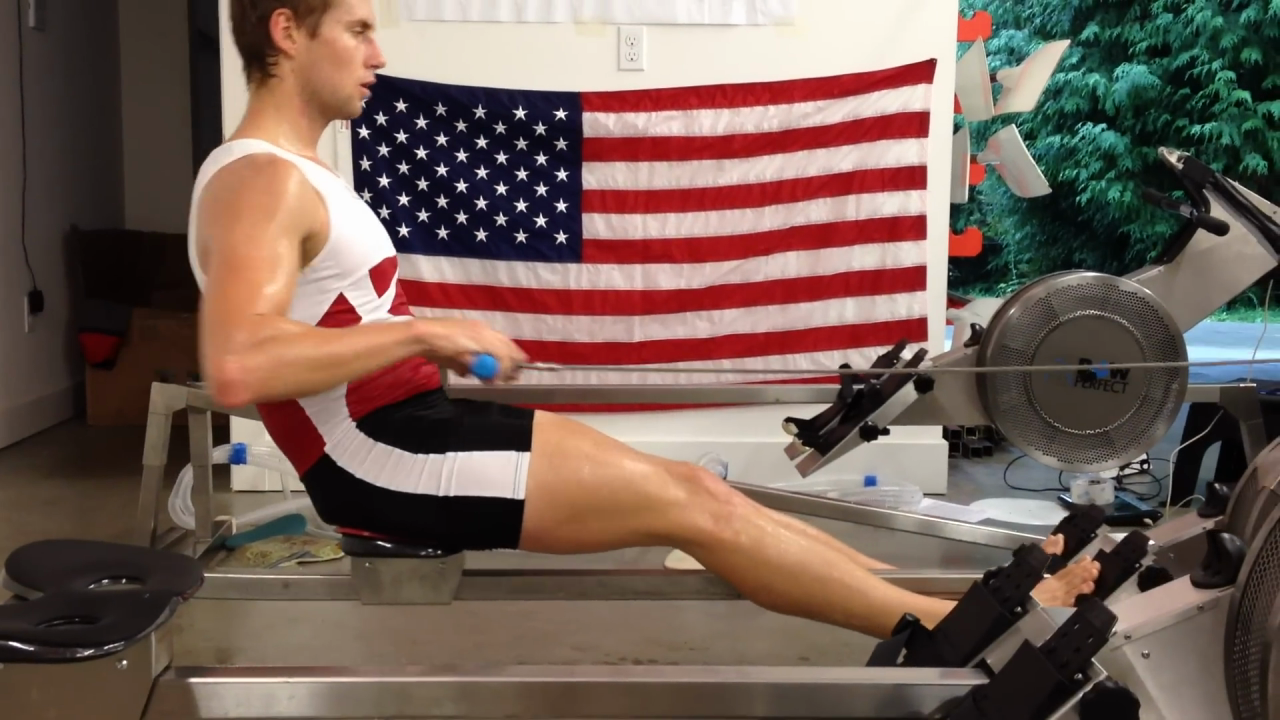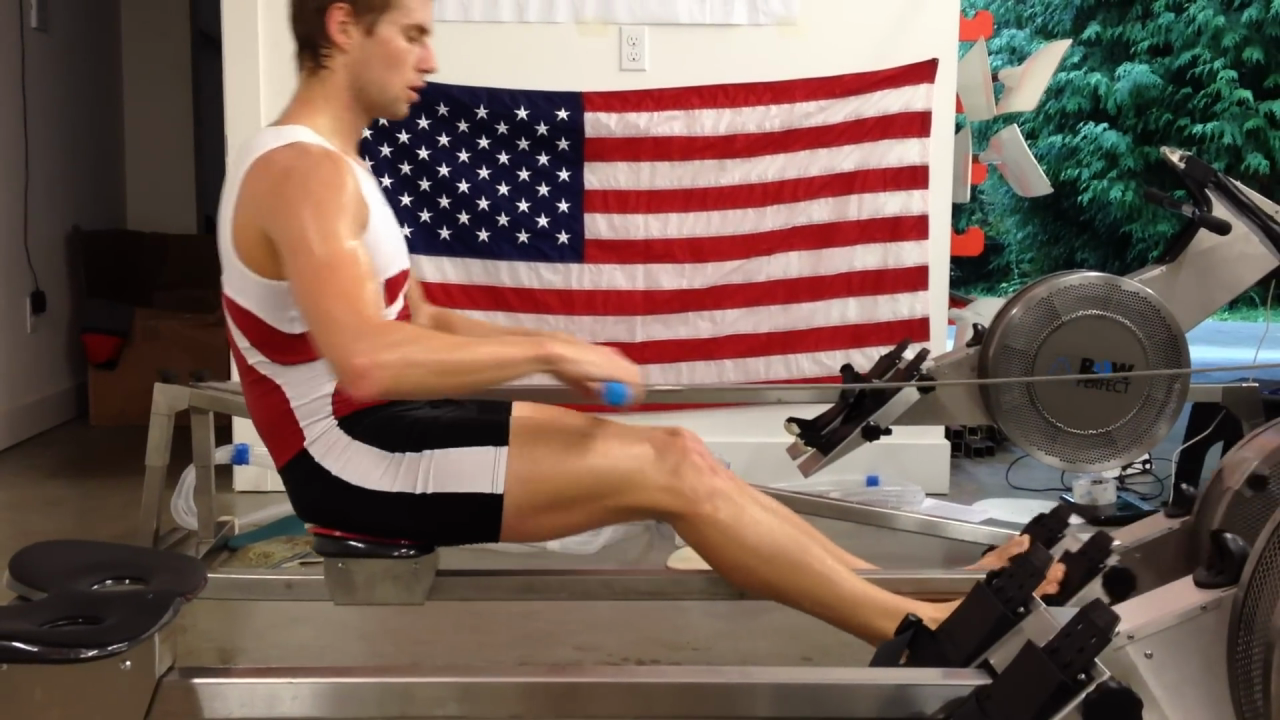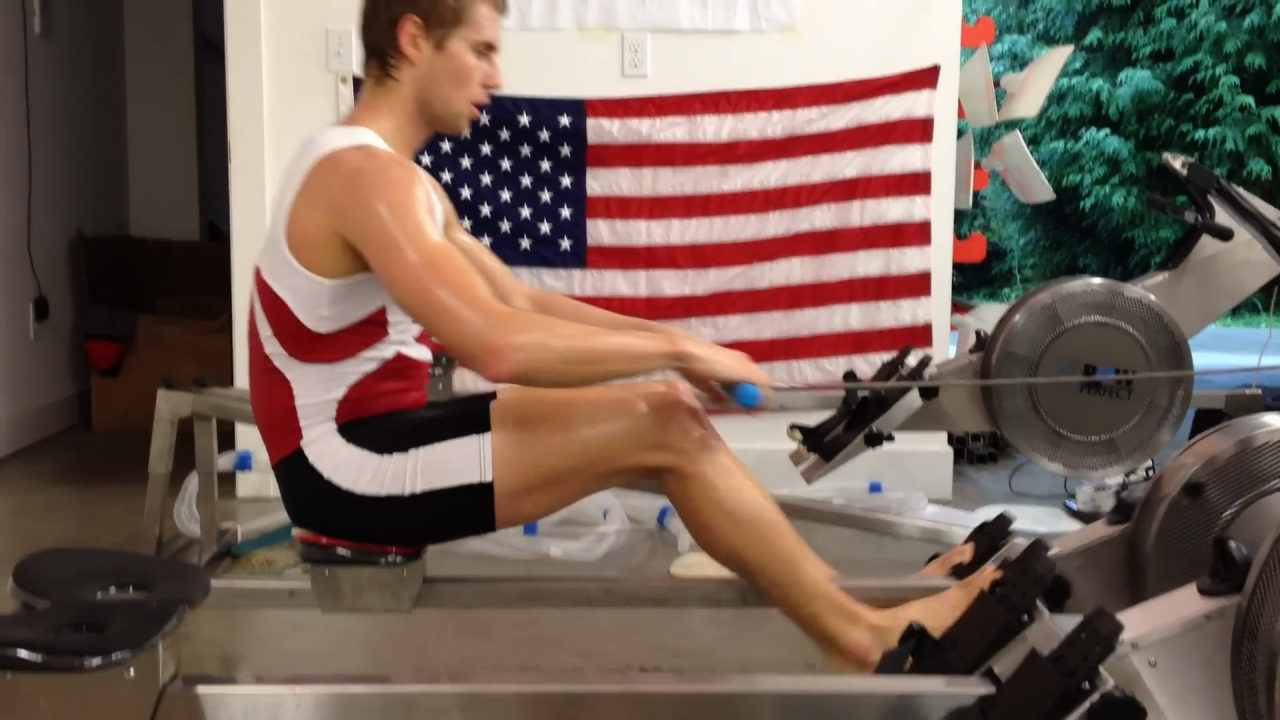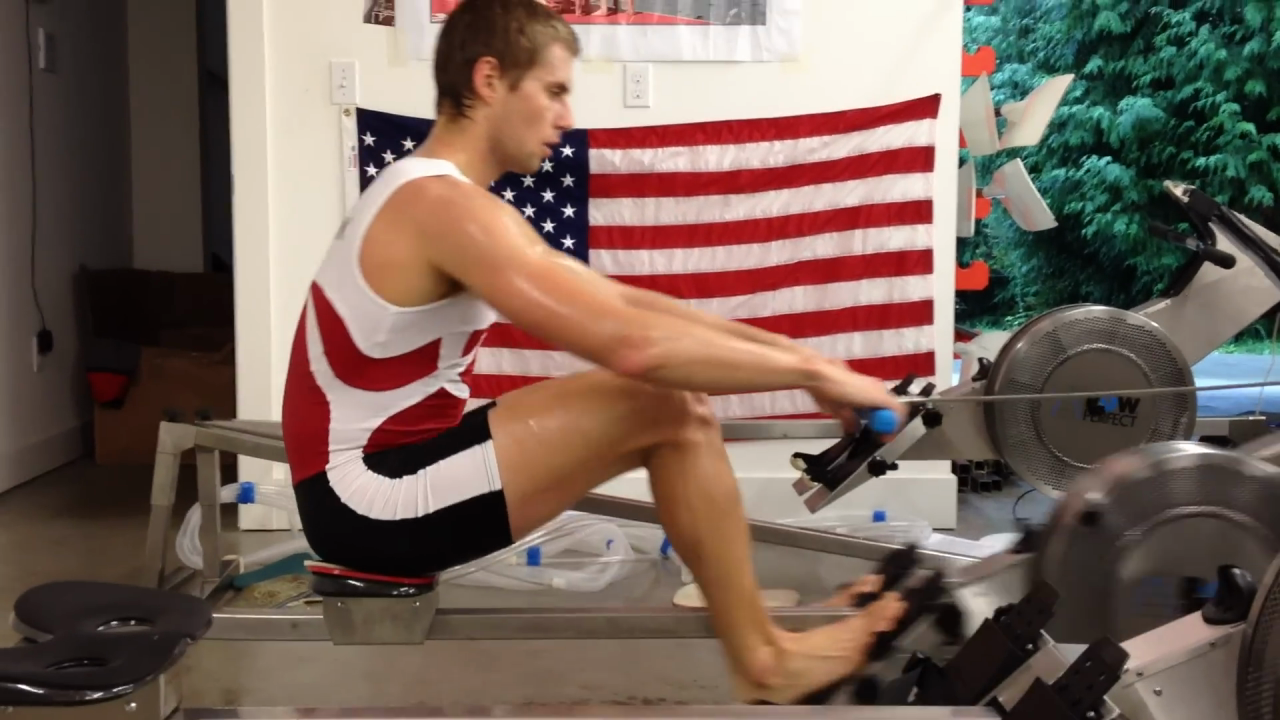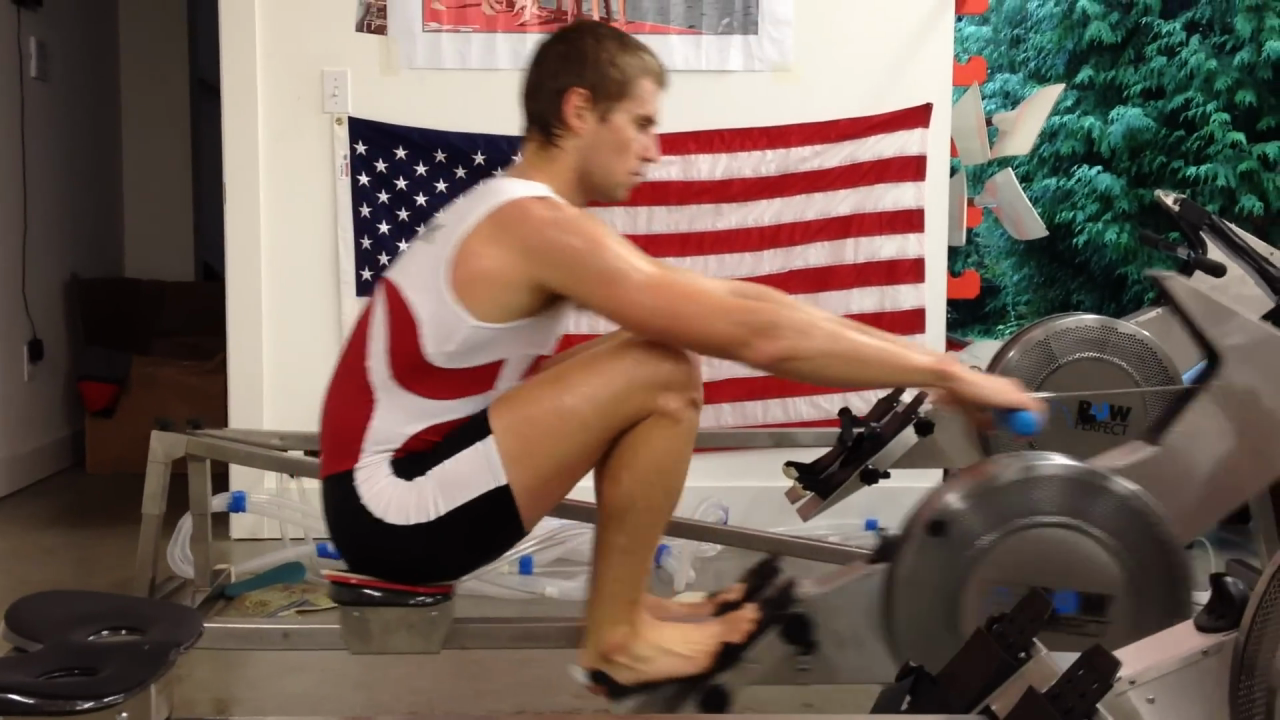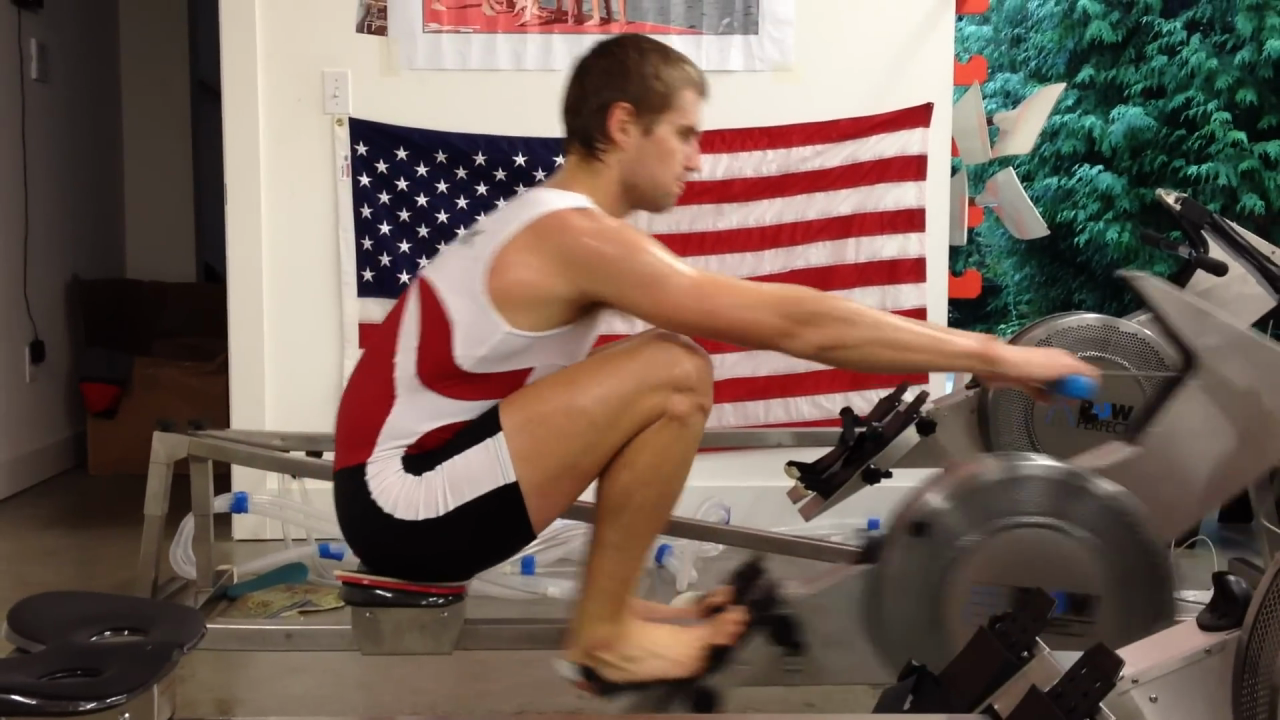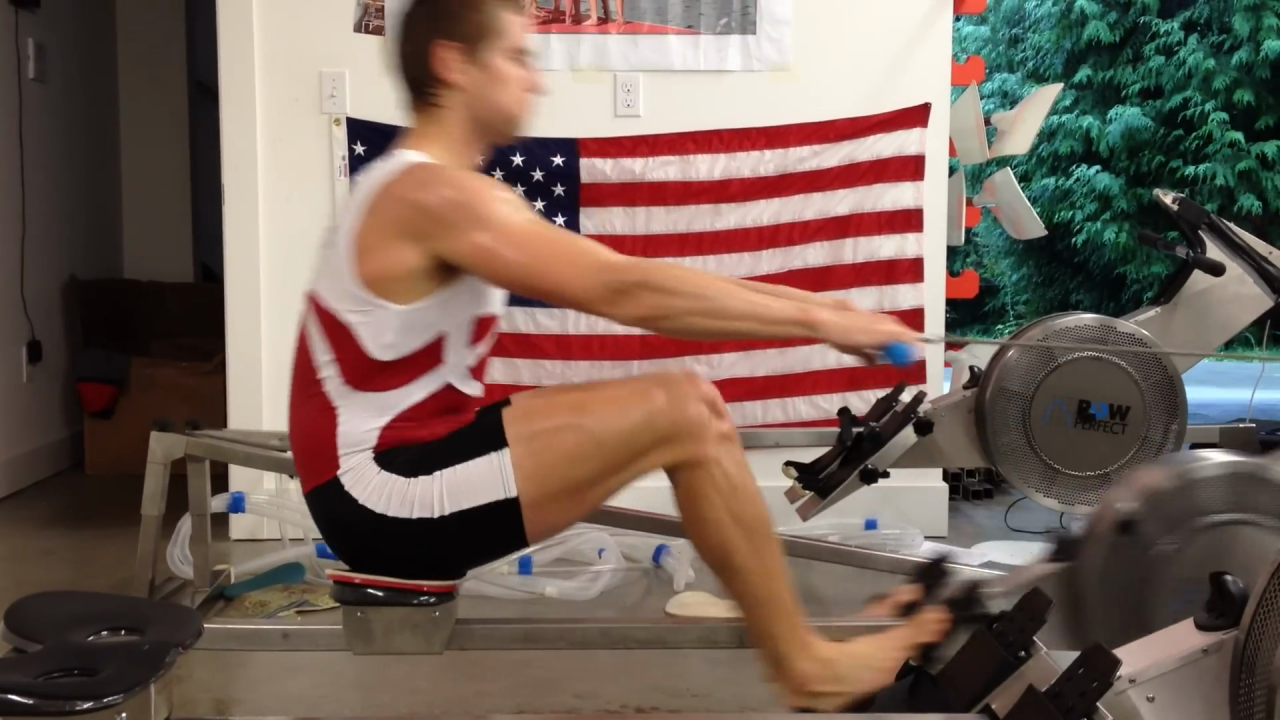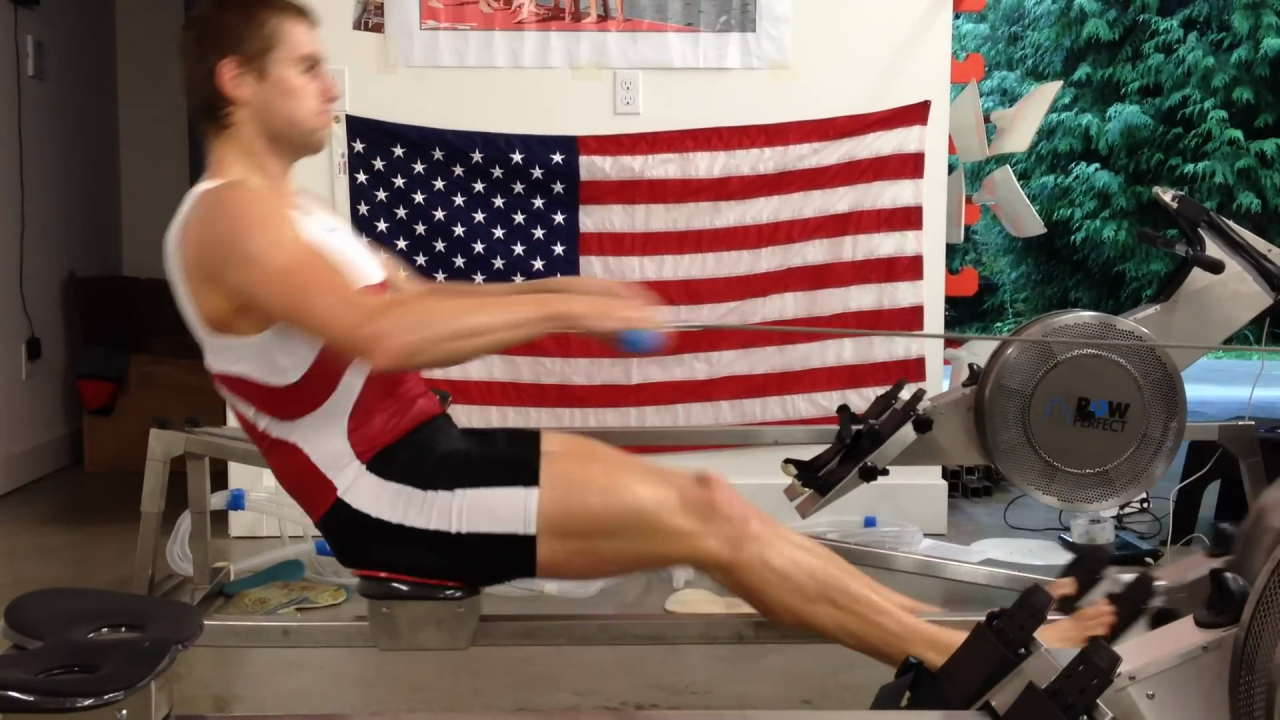
dt=0.3s
person 1, frame 1
left shoulder: (283, 170)
right shoulder: (260, 183)
right elbow: (235, 371)
left wrist: (422, 341)
right wrist: (429, 333)
left hip: (404, 426)
right hip: (376, 462)
left knee: (691, 488)
right knee: (693, 508)
left ankle: (941, 599)
person 1, frame 2
left shoulder: (310, 162)
right shoulder: (309, 173)
left elbow: (410, 323)
right elbow: (369, 363)
left wrist: (541, 347)
right wrist: (547, 352)
left hip: (379, 437)
right hip: (358, 464)
left knee: (676, 452)
right knee: (674, 475)
left ankle: (907, 594)
right ankle: (927, 628)
person 1, frame 3
left shoulder: (368, 164)
right shoulder: (366, 177)
left elbow: (513, 304)
right elbow: (499, 346)
left wrist: (670, 343)
right wrist: (677, 348)
left hip: (371, 446)
right hip: (350, 475)
left knee: (669, 419)
right knee: (671, 427)
left ankle: (837, 597)
right ankle: (859, 636)
person 1, frame 4
left shoulder: (430, 195)
right shoulder: (446, 208)
left elbow: (621, 303)
right elbow: (632, 345)
left wrist: (784, 349)
right wrist: (816, 372)
left hip: (382, 473)
right hip: (370, 506)
left knee: (663, 390)
right knee: (668, 401)
right ankle: (765, 657)
person 1, frame 5
left shoulder: (513, 212)
right shoulder: (540, 228)
left elbow: (727, 303)
right elbow: (759, 335)
right wrist: (944, 372)
left hip: (396, 487)
right hip: (395, 515)
left knee: (656, 363)
right knee: (664, 372)
left ankle: (628, 611)
right ankle: (618, 629)
person 1, frame 6
left shoulder: (552, 222)
right shoulder: (578, 239)
left elbow: (771, 307)
right elbow: (798, 326)
right wrist: (993, 355)
left hip: (406, 493)
right hip: (407, 510)
left knee: (661, 365)
right knee: (675, 372)
left ankle: (610, 609)
right ankle: (602, 631)
person 1, frame 7
left shoulder: (443, 190)
right shoulder: (428, 195)
left elbow: (616, 278)
right elbow: (625, 290)
left wrist: (782, 300)
right wrist: (816, 321)
left hip: (405, 473)
right hip: (381, 503)
left knee: (683, 410)
right knee: (685, 405)
left ankle: (789, 626)
right ankle: (807, 665)
person 1, frame 8
left shoulder: (275, 210)
right shoulder: (231, 220)
left elbow: (405, 311)
right elbow: (391, 331)
left wrist: (556, 294)
right wrist: (562, 309)
left hip: (416, 463)
right hip: (392, 499)
left knee: (704, 499)
right knee: (703, 527)
left ankle: (944, 628)
right ankle: (959, 660)
